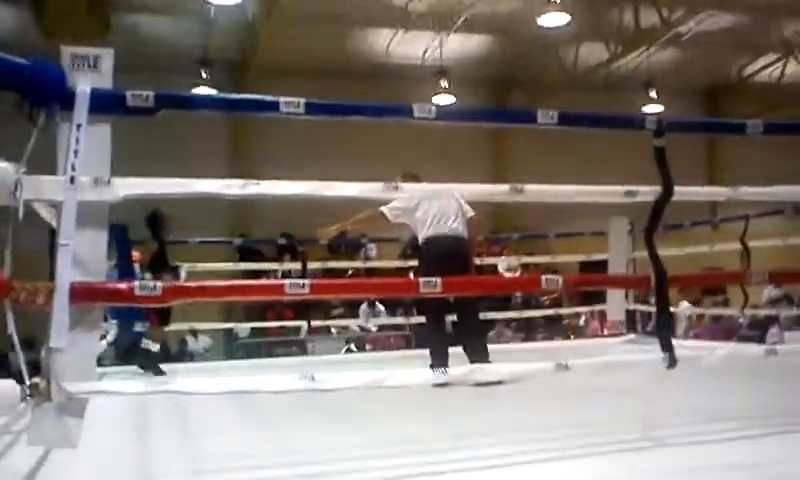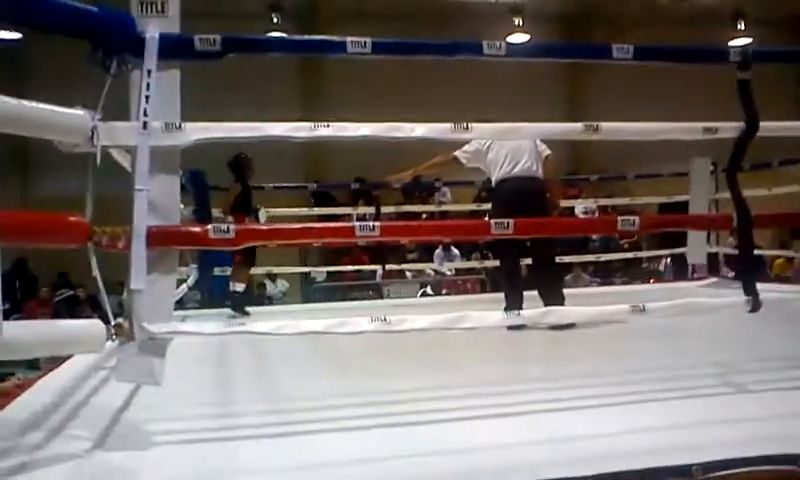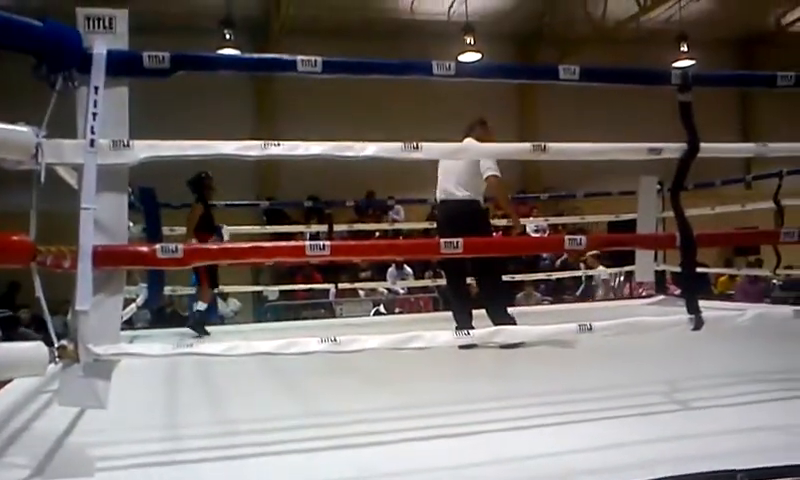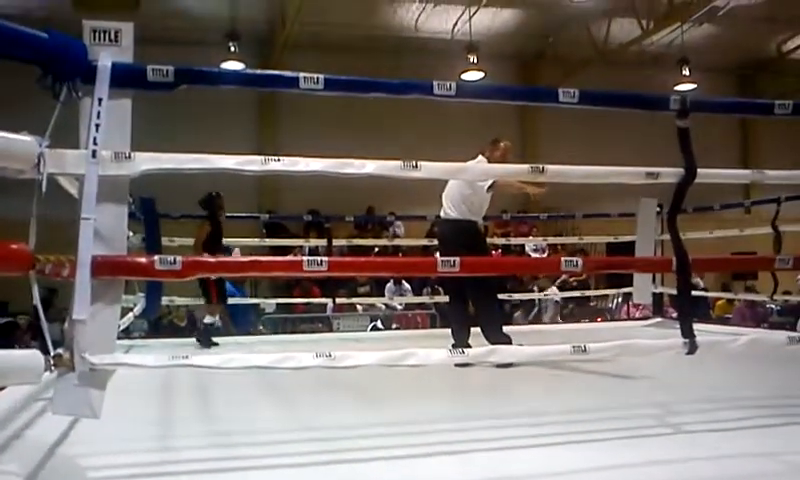
dt=0.7s
person 1, frame 1
left shoulder: (409, 198)
right shoulder: (451, 193)
left elbow: (375, 216)
right elbow: (471, 222)
left wrist: (339, 227)
right wrist: (471, 257)
left hip: (432, 249)
right hip: (457, 246)
left knee: (434, 311)
right knee: (467, 307)
left ankle: (440, 367)
right ankle: (482, 364)
person 1, frame 2
left shoulder: (484, 142)
left elbow: (448, 159)
right elbow: (549, 162)
left wrist: (412, 172)
right wrist: (554, 197)
left hip: (506, 191)
right hip: (534, 188)
left knee: (508, 254)
right knee: (543, 250)
left ankle: (514, 309)
right ankle: (555, 307)
person 1, frame 3
left shoulder: (447, 155)
right elbow: (493, 181)
right wrist: (512, 214)
left hip: (445, 211)
right hip: (469, 209)
left knee: (454, 273)
right knee: (488, 269)
left ankle: (464, 328)
right ankle: (503, 325)
person 1, frame 4
right shoulder: (479, 168)
right elbow: (498, 183)
right wrist: (526, 187)
left hip: (448, 229)
right hip: (463, 230)
left knee: (456, 291)
right knee: (483, 288)
left ankle: (460, 345)
right ankle: (498, 342)
person 2, frame 1
left shoulder: (160, 241)
right shoulder: (155, 241)
right elbow: (144, 266)
left wrist: (171, 271)
right wrist: (159, 276)
left knee: (158, 324)
right knee: (159, 325)
left ankle: (144, 357)
right ankle: (151, 359)
person 2, frame 2
left shoulder: (245, 184)
right shoulder: (238, 184)
right elbow: (227, 209)
left wrist: (256, 213)
right wrist: (233, 224)
left knee: (241, 266)
right knee: (243, 266)
left ankle: (235, 300)
right ankle: (237, 300)
person 2, frame 3
left shoulder: (205, 205)
right shoulder: (199, 205)
right elbow: (190, 231)
left wrist: (218, 229)
left knee: (206, 287)
right knee: (208, 286)
left ankle: (198, 320)
right ankle: (197, 319)
person 2, frame 4
left shoulder: (217, 222)
right shoulder: (208, 223)
right elbow: (197, 246)
left wrist: (227, 251)
left knee: (219, 302)
right knee: (217, 302)
left ankle: (205, 334)
right ankle: (203, 331)
